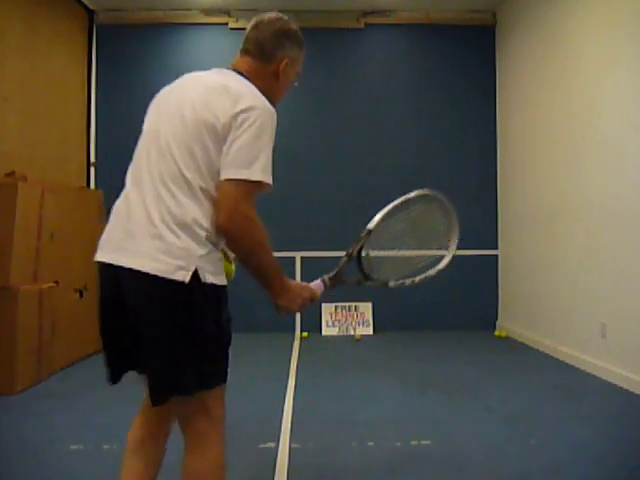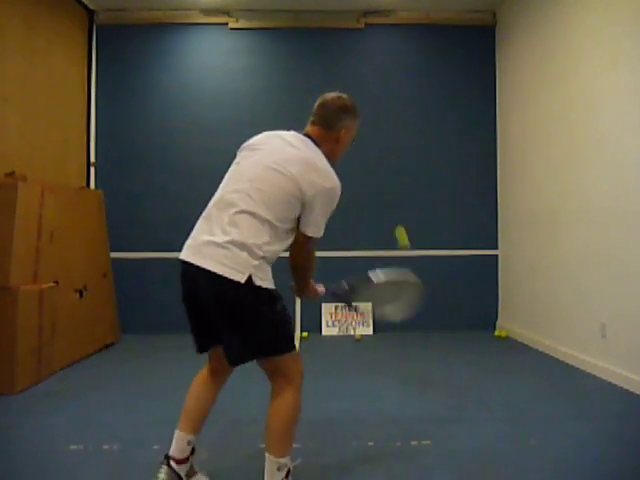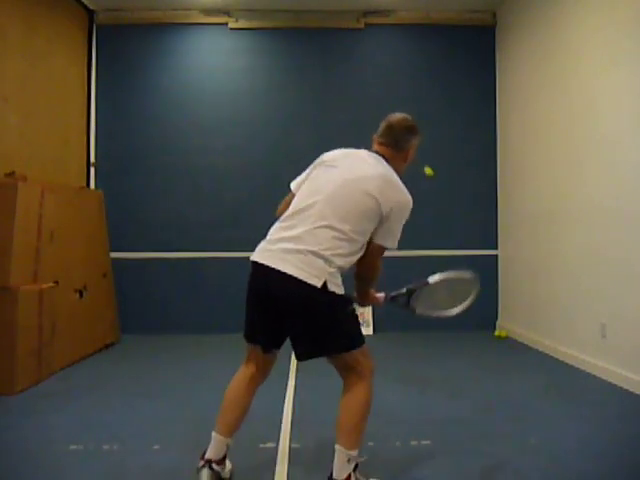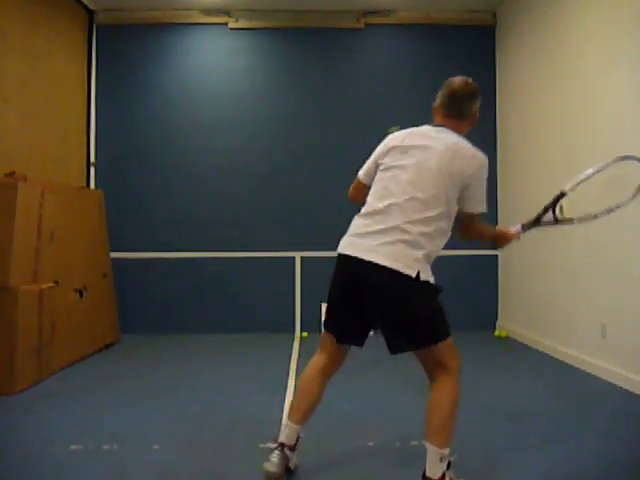
dt=1s
person 1, frame 1
left shoulder: (178, 88)
right shoulder: (254, 108)
right elbow: (233, 217)
right wrist: (279, 287)
left hip: (119, 259)
right hip: (176, 274)
left knee: (160, 404)
right knee: (203, 423)
person 1, frame 2
left shoulder: (262, 139)
right shoulder: (326, 181)
right elbow: (301, 253)
right wrist: (305, 287)
left hip: (195, 261)
right hip: (239, 277)
left knee: (217, 365)
right knee: (288, 376)
person 1, frame 3
left shoulder: (333, 156)
right shoulder: (398, 195)
right elbow: (368, 265)
right wrist: (366, 294)
left hip: (266, 266)
right hip: (312, 283)
left knee: (255, 366)
right knee: (359, 374)
person 1, frame 4
left shoulder: (396, 138)
right shoulder: (473, 160)
left elbow: (356, 194)
right elbow: (468, 229)
right wrist: (500, 237)
left hip: (353, 257)
right hip: (401, 273)
left knee: (327, 358)
right knee: (445, 370)
